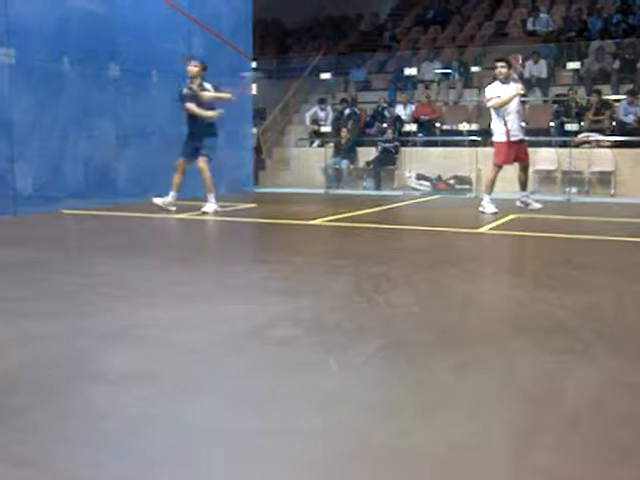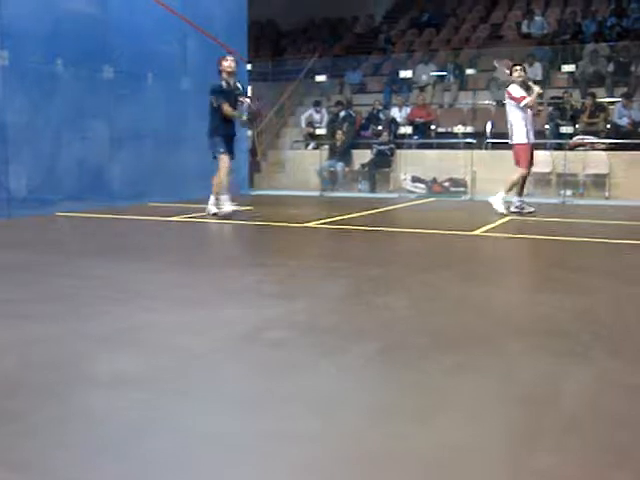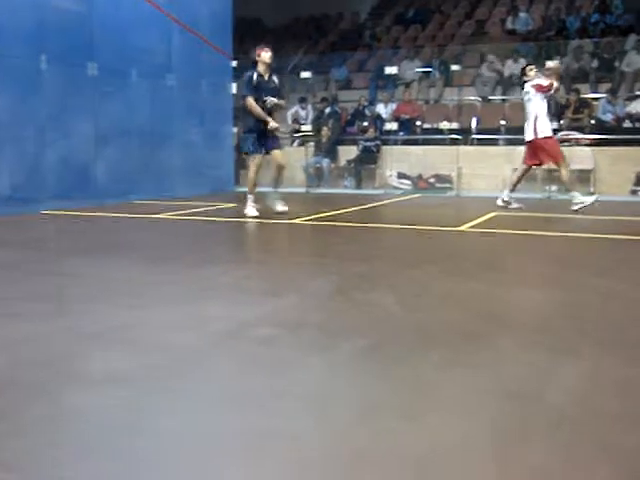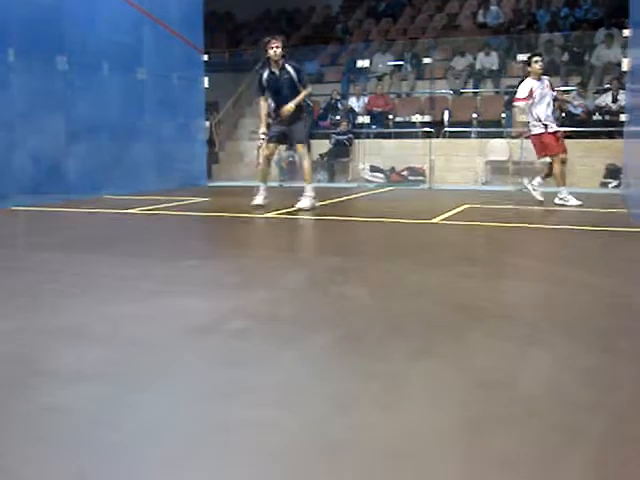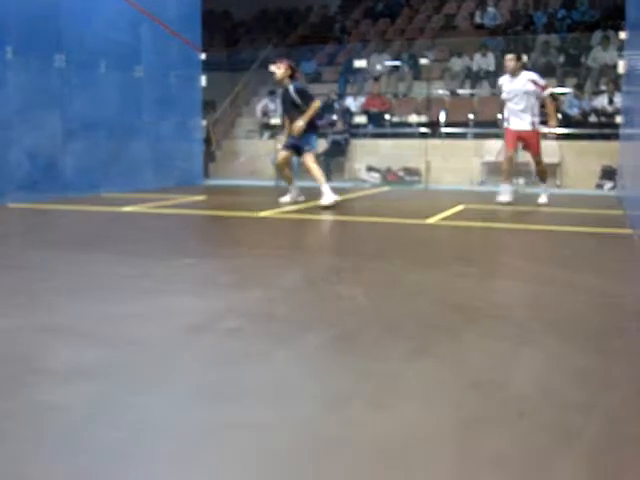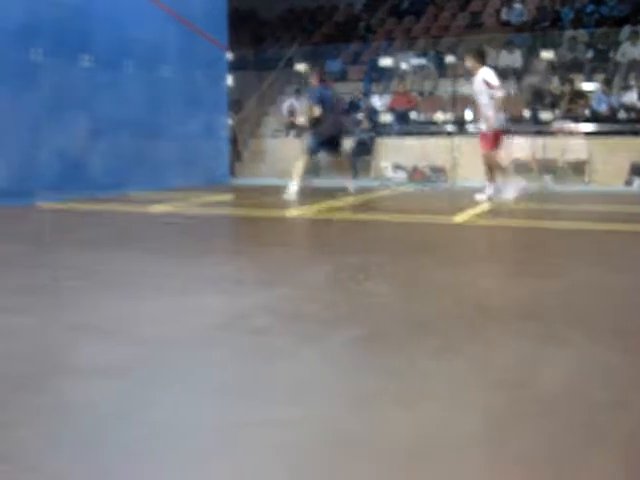
dt=0.4s
person 1, frame 1
left shoulder: (208, 87)
right shoulder: (184, 92)
left elbow: (228, 97)
right elbow: (192, 108)
left wrist: (216, 96)
right wrist: (207, 113)
left hip: (208, 134)
right hip: (193, 135)
left knee: (202, 165)
right knee: (180, 166)
left ankle: (211, 201)
right ankle: (170, 199)
person 1, frame 2
left shoulder: (238, 87)
right shoulder: (217, 87)
left elbow: (245, 106)
right elbow: (227, 110)
left wrist: (248, 102)
right wrist: (241, 117)
left hip: (229, 133)
right hip: (217, 132)
left knee: (223, 167)
right knee: (224, 164)
left ankle: (212, 202)
right ankle: (225, 202)
person 1, frame 3
left shoulder: (275, 80)
right shoulder: (249, 77)
left elbow: (282, 104)
right elbow: (250, 103)
left wrist: (275, 101)
right wrist: (269, 120)
left hip: (267, 128)
right hip: (252, 128)
left knee: (280, 163)
right knee: (256, 164)
left ankle: (275, 198)
right ankle: (250, 203)
person 1, frame 4
left shoulder: (293, 69)
right shoulder: (264, 75)
left elbow: (307, 90)
right elbow: (263, 101)
left wrist: (293, 104)
right wrist: (263, 125)
left hip: (296, 118)
right hip: (277, 120)
left knee: (302, 152)
right knee: (267, 154)
left ankle: (309, 194)
right ankle: (262, 192)
person 1, frame 5
left shoulder: (296, 88)
right shoulder: (284, 93)
left elbow: (317, 104)
left wrist: (302, 121)
right wrist: (285, 139)
left hip: (307, 131)
right hip: (295, 134)
left knee: (308, 161)
right knee: (280, 160)
left ankle: (328, 193)
right ankle: (294, 192)
person 1, frame 6
left shoulder: (315, 92)
right shoulder: (332, 93)
left elbow: (316, 113)
right elbow: (339, 111)
left wrist: (310, 117)
left hip: (321, 131)
right hip: (336, 130)
left knee: (305, 159)
right knee: (338, 156)
left ankle: (293, 188)
person 2, frame 1
left shoulder: (515, 85)
right shoulder: (492, 88)
right elbow: (494, 105)
right wrist: (514, 94)
left hip: (519, 134)
right hip: (504, 136)
left knee: (525, 166)
right knee: (497, 168)
left ankle: (524, 198)
right ankle: (485, 201)
person 2, frame 2
left shoulder: (524, 89)
right shoulder: (512, 89)
left elbow: (531, 108)
right elbow: (530, 102)
right wrist: (536, 92)
left hip: (527, 137)
right hip: (520, 138)
left knee: (524, 171)
right knee: (524, 171)
left ankle: (518, 202)
right ankle: (500, 197)
person 2, frame 3
left shoulder: (532, 89)
right shoulder: (534, 85)
right elbow: (554, 85)
left wrist: (552, 71)
left hip: (533, 135)
right hip: (541, 134)
left knee: (526, 167)
right knee: (563, 164)
left ankle: (506, 197)
right ankle: (577, 198)
person 2, frame 4
left shoulder: (546, 80)
right shoulder: (526, 86)
left elbow: (555, 96)
right elbow: (519, 108)
right wrist: (521, 119)
left hip: (552, 127)
right hip: (539, 129)
left knee: (562, 159)
right knee: (558, 159)
left ankle: (536, 182)
right ankle: (562, 195)
person 2, frame 5
left shoulder: (532, 78)
right shoulder: (503, 82)
left elbow: (547, 95)
left wrist: (552, 118)
left hip: (530, 126)
right hip: (512, 125)
left knee: (537, 160)
right knee: (509, 155)
left ankle: (543, 191)
right ankle: (506, 190)
person 2, frame 6
left shoulder: (486, 75)
right shoulder: (477, 77)
left elbow: (499, 95)
left wrist: (493, 117)
right wrist: (482, 120)
left hip: (494, 123)
right hip: (487, 123)
left knee: (488, 155)
right knee: (487, 156)
left ankle: (511, 182)
right ankle: (492, 189)
